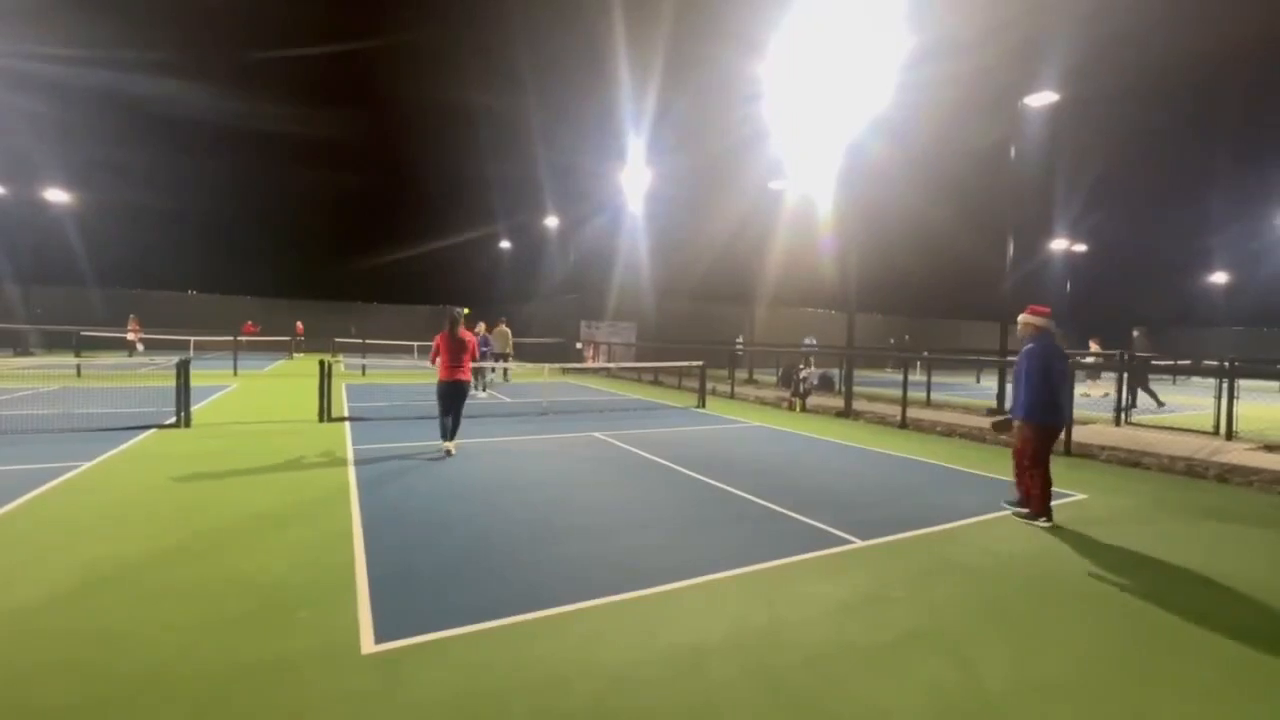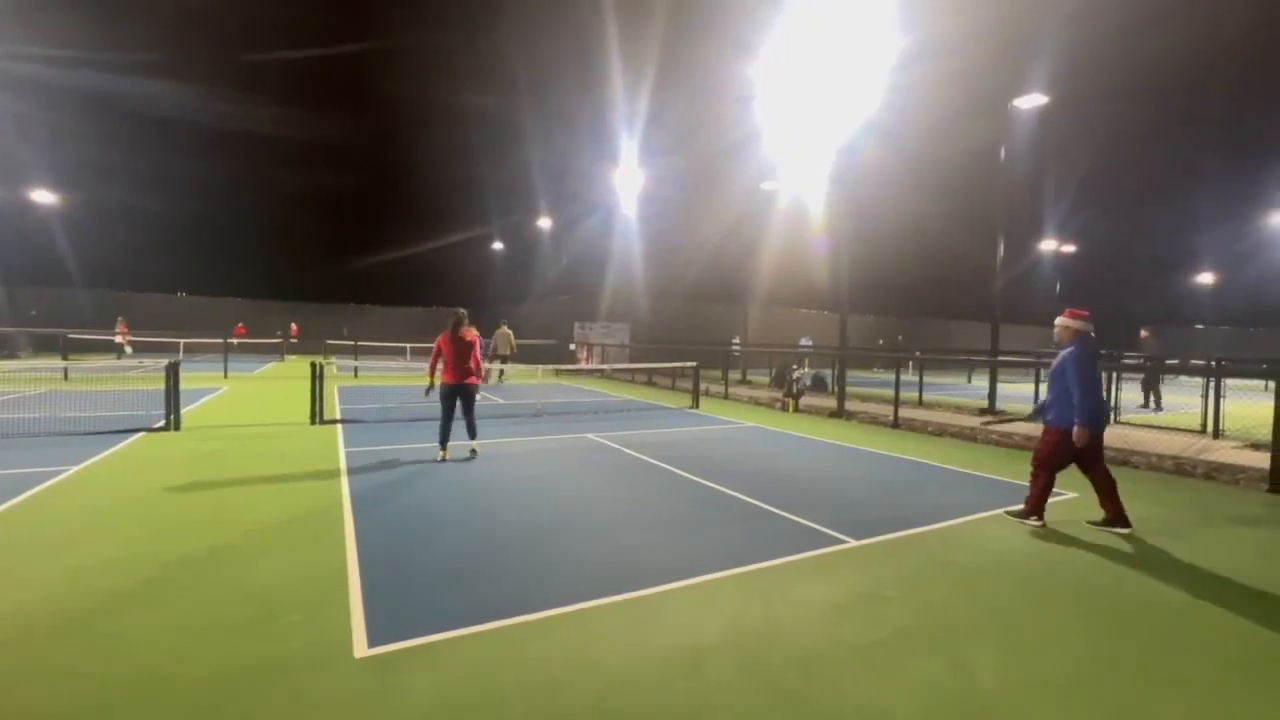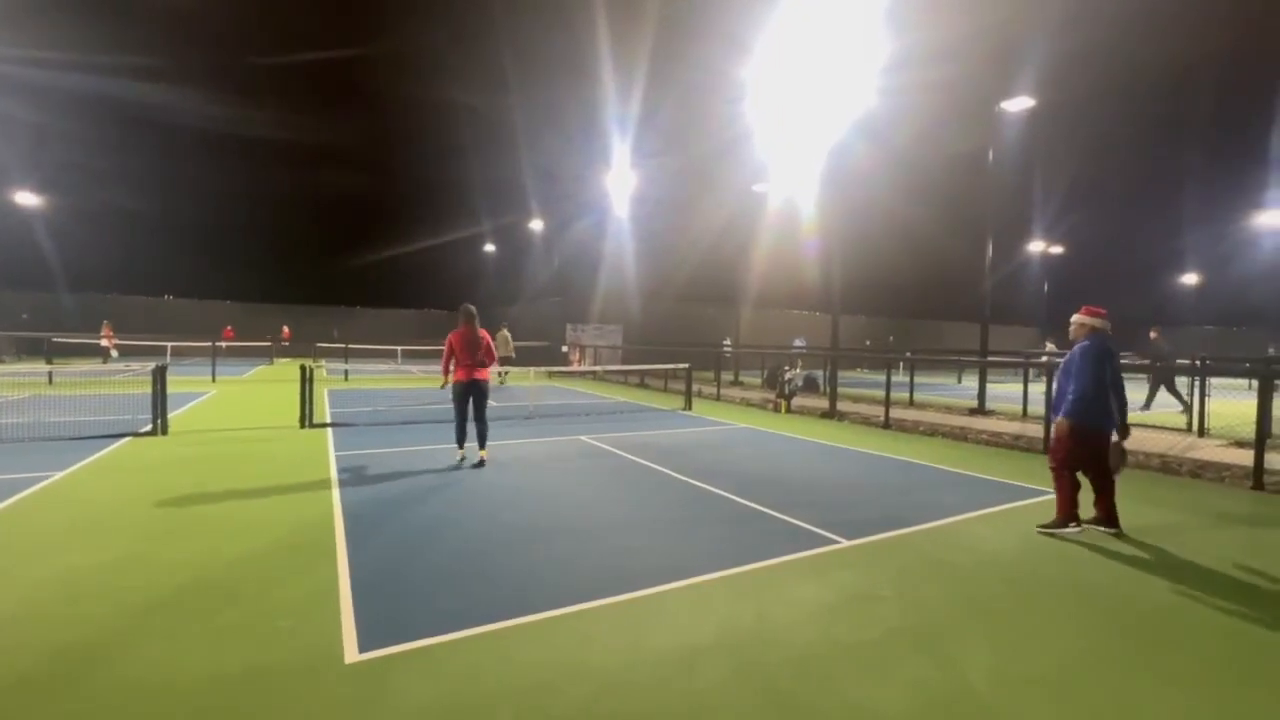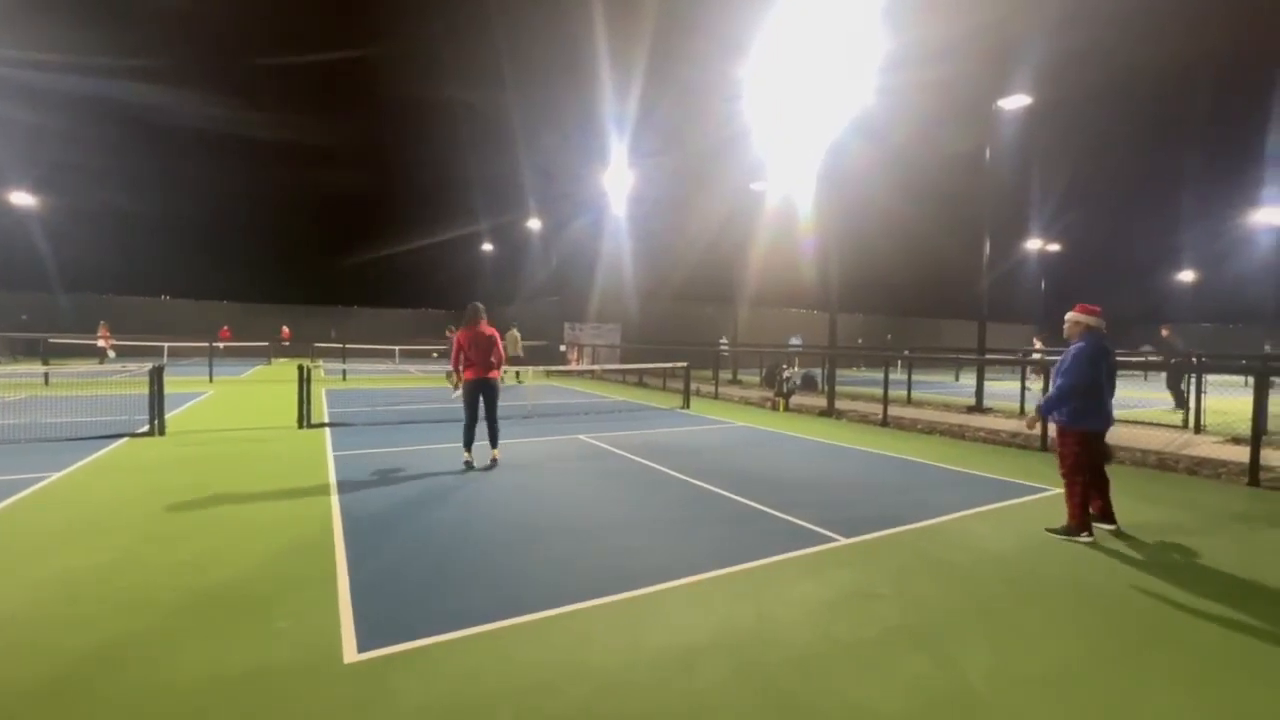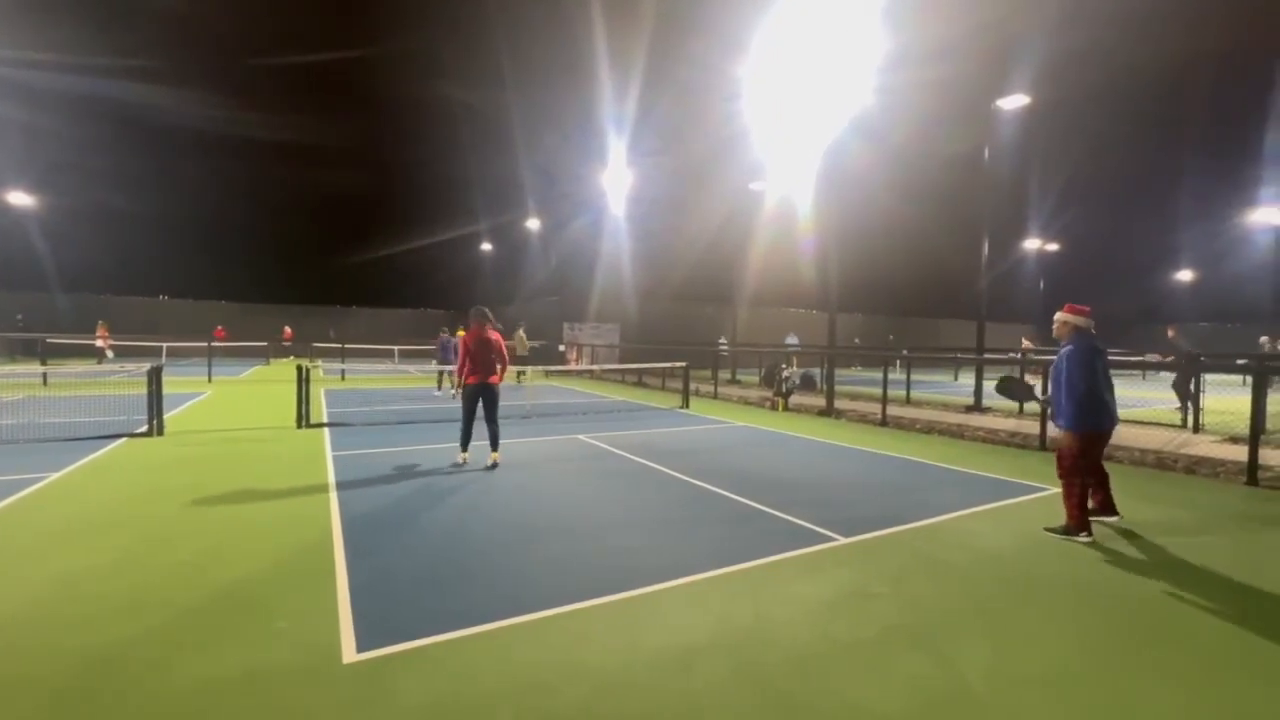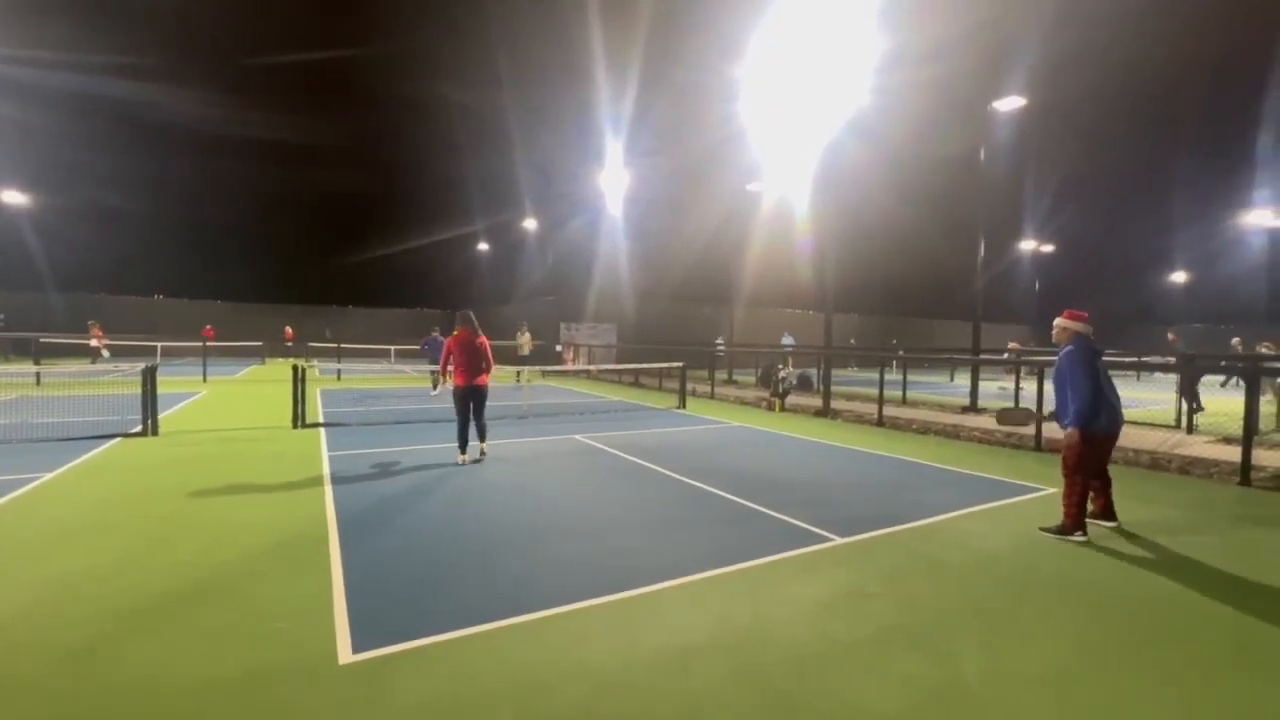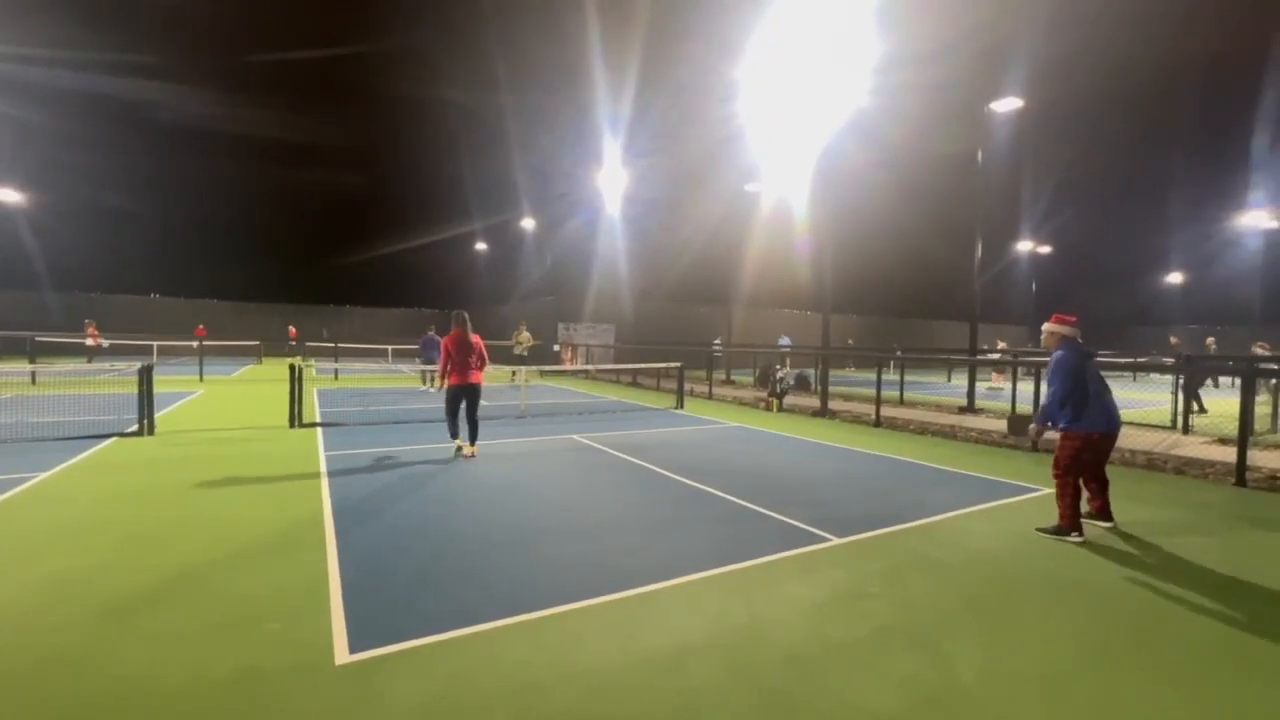
dt=0.4s
person 1, frame 1
left shoulder: (1032, 351)
right shoulder: (1054, 351)
left elbow: (1031, 388)
left wrist: (1022, 418)
left hip: (1038, 419)
right hip: (1053, 416)
left knee: (1033, 463)
right knee: (1024, 457)
left ankle: (1040, 513)
right ankle: (1027, 499)
person 1, frame 2
left shoulder: (1074, 354)
right shoulder: (1081, 352)
left elbow: (1083, 392)
left wrist: (1082, 422)
right wrist: (1042, 408)
left hip: (1067, 424)
right hip: (1091, 424)
left knee: (1042, 465)
right knee: (1096, 470)
left ankle: (1033, 512)
right ankle: (1117, 518)
person 1, frame 3
left shoulder: (1084, 350)
right shoulder: (1106, 352)
left elbow: (1081, 387)
right elbow: (1117, 391)
left wrist: (1065, 414)
right wrist: (1122, 423)
left hip: (1079, 424)
right hip: (1102, 422)
left knee: (1062, 466)
right knee: (1099, 470)
left ankle: (1067, 519)
right ankle: (1107, 518)
person 1, frame 4
left shoulder: (1080, 351)
right shoulder: (1102, 352)
left elbow: (1064, 387)
right elbow: (1105, 389)
left wrist: (1040, 411)
left hip: (1076, 423)
right hip: (1096, 421)
left knee: (1074, 474)
right knee: (1093, 470)
left ankle: (1080, 526)
right ankle: (1104, 515)
person 1, frame 5
left shoulder: (1073, 352)
right shoulder: (1091, 350)
left elbow: (1074, 394)
left wrist: (1068, 428)
right wrist: (1053, 398)
left hip: (1082, 424)
right hip: (1100, 420)
left knee: (1071, 472)
right knee: (1091, 466)
left ankle: (1078, 527)
right ankle: (1105, 508)
person 1, frame 6
left shoulder: (1071, 354)
right shoulder: (1085, 353)
left elbow: (1082, 392)
left wrist: (1075, 424)
right wrist: (1058, 412)
left hip: (1090, 426)
right hip: (1106, 422)
left knee: (1074, 472)
right knee: (1095, 469)
left ankle: (1073, 526)
right ankle: (1105, 512)
person 1, frame 7
left shoulder: (1062, 358)
right shoulder: (1079, 357)
left elbow: (1057, 396)
left wrist: (1040, 422)
right wrist: (1053, 420)
left hip: (1084, 427)
right hip: (1105, 423)
left knee: (1065, 473)
right knee: (1092, 470)
left ankle: (1069, 527)
right ankle: (1101, 513)
